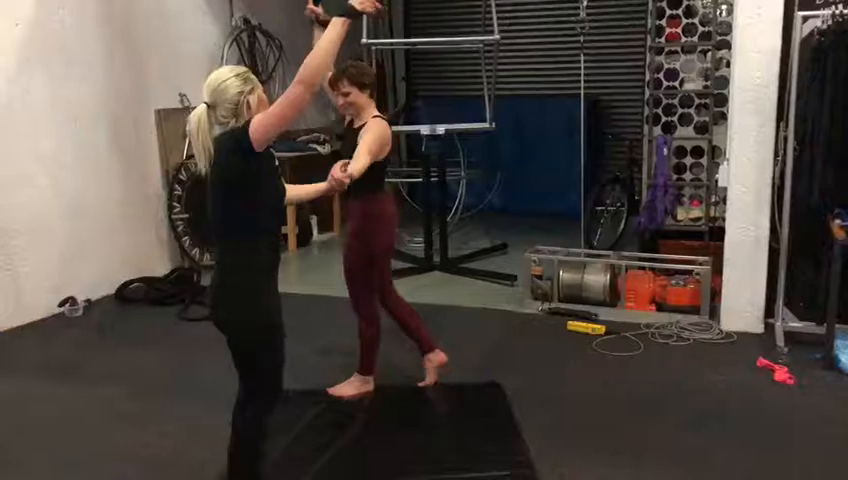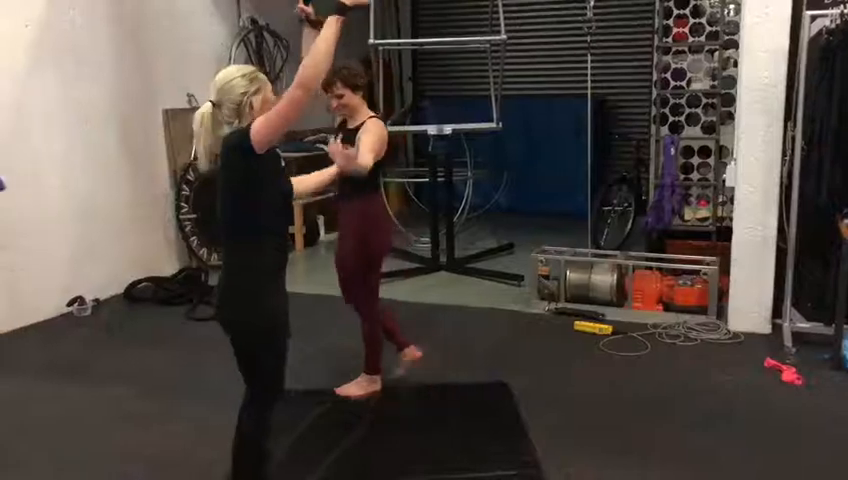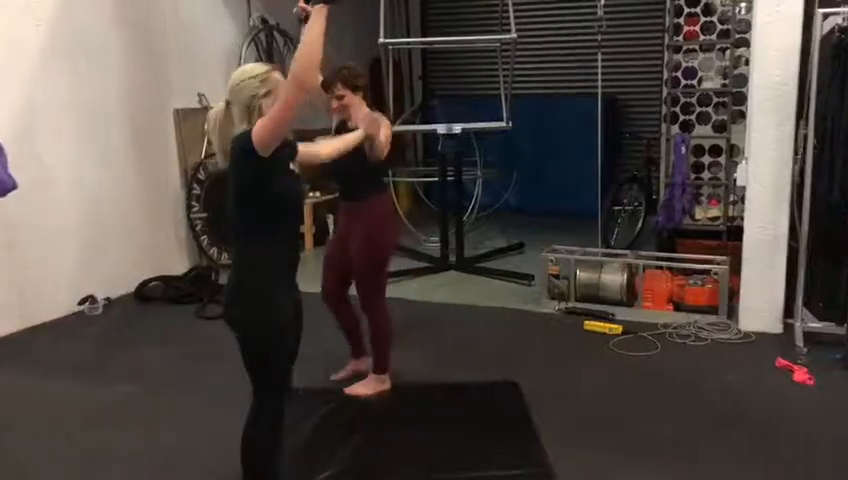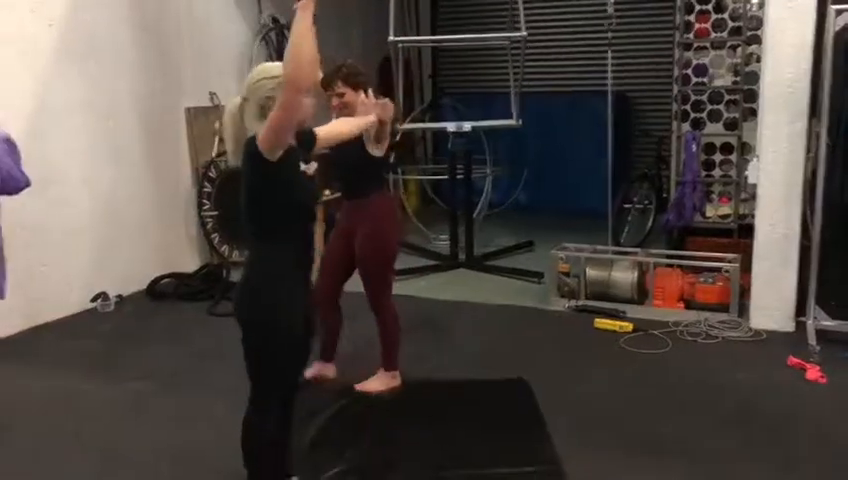
dt=0.2s
person 1, frame 1
left shoulder: (235, 154)
right shoulder: (239, 144)
left elbow: (273, 194)
right elbow: (305, 84)
left wrist: (325, 187)
left hip: (243, 290)
right hip: (246, 295)
left knee: (256, 392)
right knee: (262, 395)
person 1, frame 2
left shoulder: (250, 154)
right shoulder: (243, 145)
left elbow: (284, 189)
right elbow: (305, 84)
left wrist: (334, 172)
left hip: (257, 291)
right hip: (249, 296)
left knee: (263, 394)
right knee: (264, 397)
person 1, frame 3
left shoulder: (275, 150)
right shoulder: (251, 148)
left elbow: (320, 150)
right elbow: (301, 82)
left wrist: (361, 134)
left hip: (276, 289)
right hip: (257, 295)
left knee: (274, 394)
right knee: (268, 399)
person 1, frame 4
left shoulder: (296, 143)
right shoulder: (264, 150)
left elbow: (339, 127)
right elbow: (298, 82)
left wrist: (372, 119)
left hip: (295, 289)
right hip: (267, 295)
left knee: (286, 392)
right knee: (267, 398)
person 2, frame 1
left shoulder: (376, 126)
right shoulder: (352, 117)
left elbow: (363, 159)
right elbow: (323, 72)
left wrist: (346, 172)
left hip: (371, 215)
right hip: (366, 214)
left knee: (363, 298)
right knee: (383, 293)
left ankle: (364, 378)
right ankle: (431, 352)
person 2, frame 2
left shoulder: (372, 128)
right shoulder: (343, 119)
left elbow: (365, 165)
left wrist: (350, 162)
left hip: (368, 218)
right hip: (351, 216)
left knee: (364, 296)
right knee: (356, 293)
left ankle: (371, 377)
right ankle: (406, 348)
person 2, frame 3
left shoulder: (377, 124)
right shoulder: (339, 121)
left elbow: (377, 152)
left wrist: (370, 135)
left hip: (374, 216)
right hip: (348, 214)
left knee: (371, 297)
right knee: (331, 293)
left ankle: (380, 375)
right ankle: (360, 357)
person 2, frame 4
left shoulder: (372, 124)
right shoulder: (339, 119)
left elbow: (381, 132)
left wrist: (383, 120)
left hip: (376, 214)
right hip: (348, 213)
left knee: (378, 296)
right knee: (324, 290)
left ankle: (390, 372)
right ankle: (326, 362)
